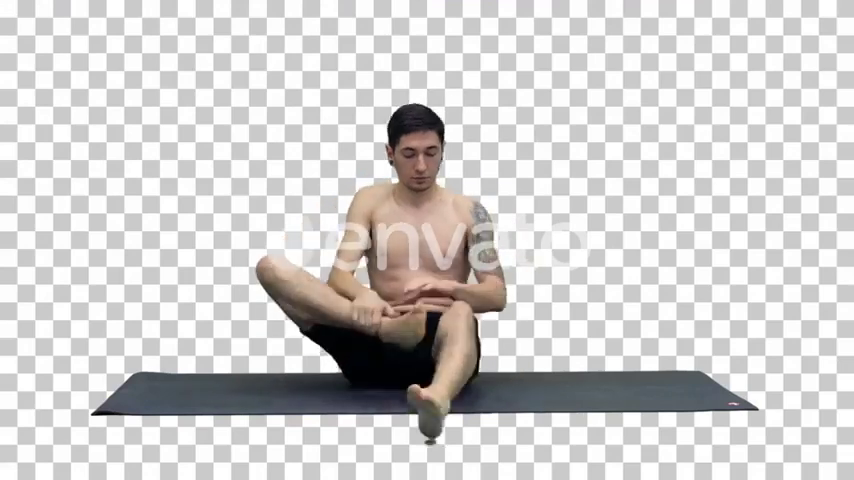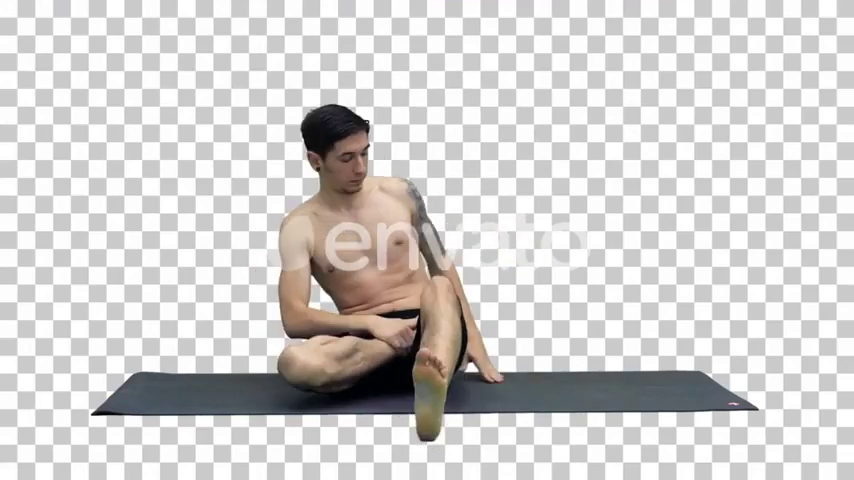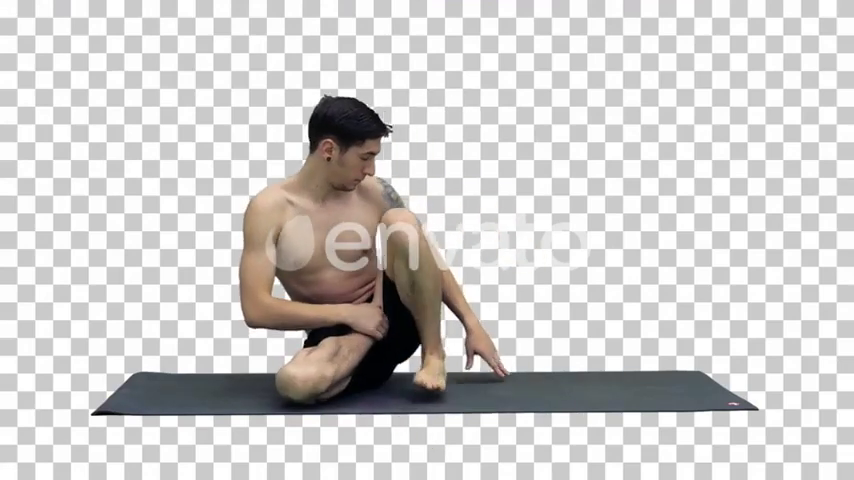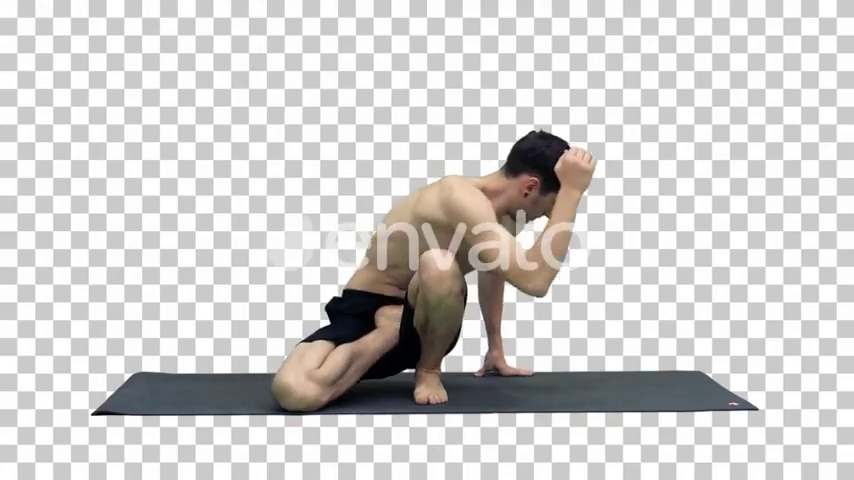
dt=1s
person 1, frame 1
left shoulder: (468, 211)
right shoulder: (370, 200)
left elbow: (498, 297)
right elbow: (339, 275)
left wrist: (446, 287)
right wrist: (363, 295)
left hip: (443, 341)
right hip: (382, 340)
left knee: (459, 316)
right knee: (271, 267)
left ankle: (437, 397)
right ankle: (389, 330)
person 1, frame 2
left shoulder: (399, 193)
right shoulder: (299, 226)
left elbow: (440, 263)
right elbow: (294, 319)
left wrist: (474, 336)
right wrist: (370, 323)
left hip: (427, 324)
right hip: (366, 337)
left knee: (439, 290)
right knee: (293, 362)
left ankle: (433, 391)
right ankle: (413, 351)
person 1, frame 3
left shoulder: (374, 192)
right shoulder: (269, 209)
left elbow: (431, 259)
right elbow: (256, 310)
left wrist: (473, 325)
right wrist: (347, 313)
left hip: (397, 319)
right hip: (336, 335)
left knee: (401, 220)
right knee: (293, 382)
left ankle: (433, 354)
person 1, frame 4
left shoulder: (503, 213)
right shoulder: (462, 198)
left elbow: (494, 273)
right elbow: (533, 280)
left wrist: (496, 350)
right wrist: (572, 192)
left hip: (424, 322)
right hip: (363, 314)
right knee: (292, 392)
left ankle: (428, 369)
